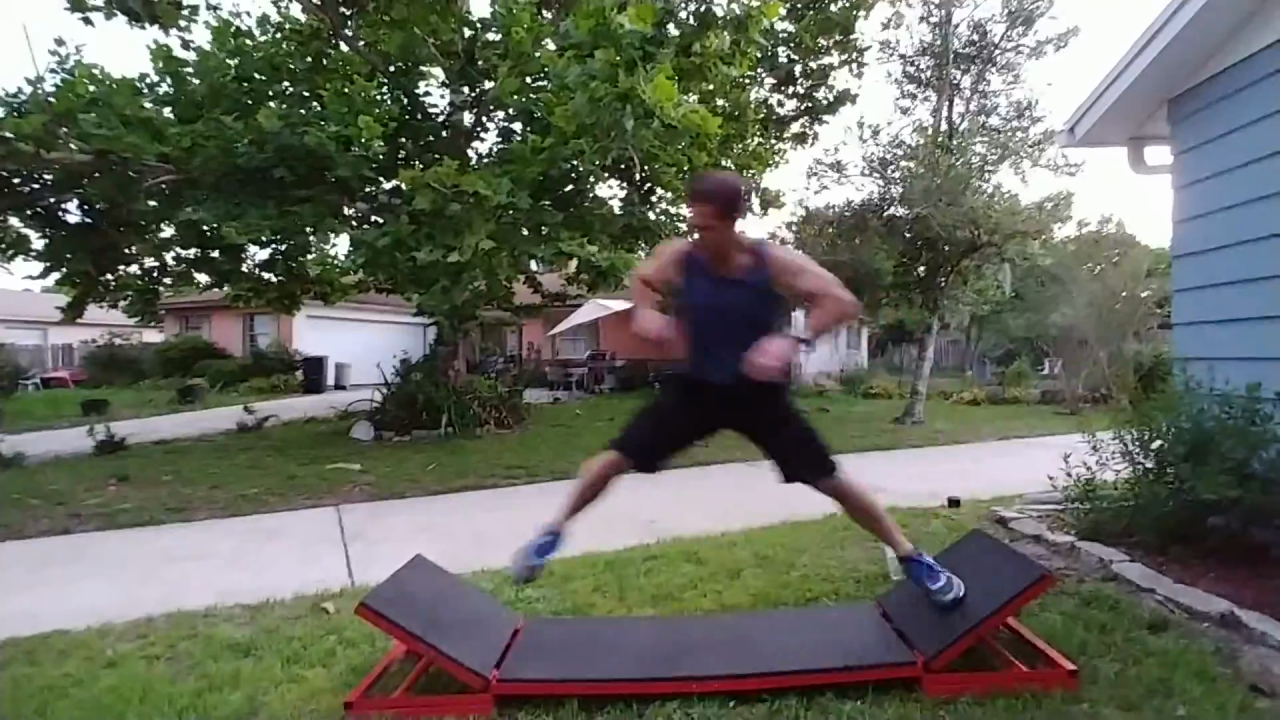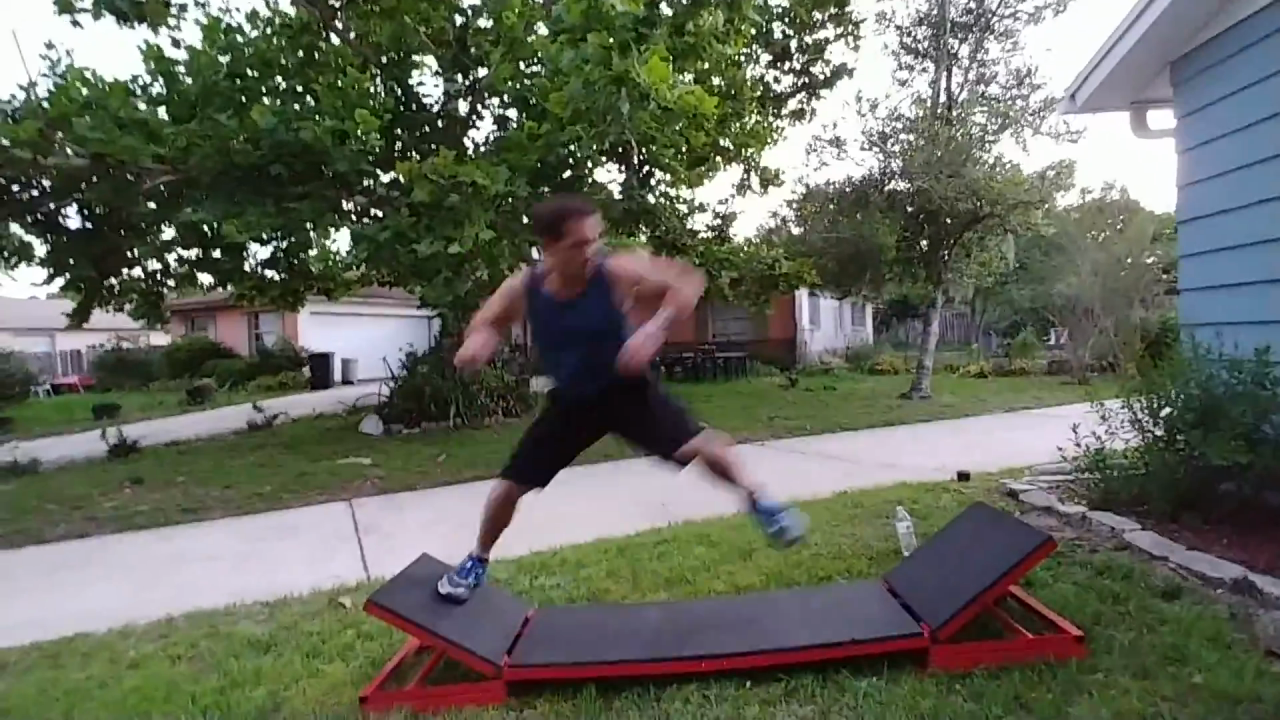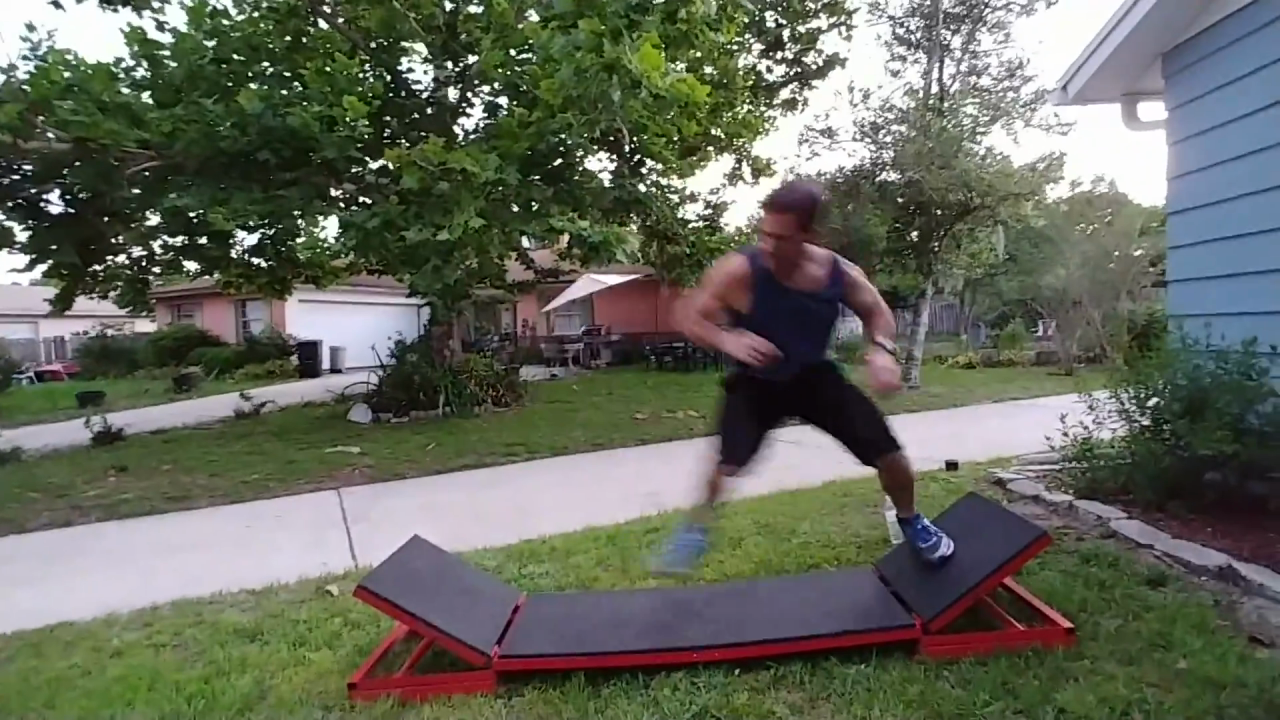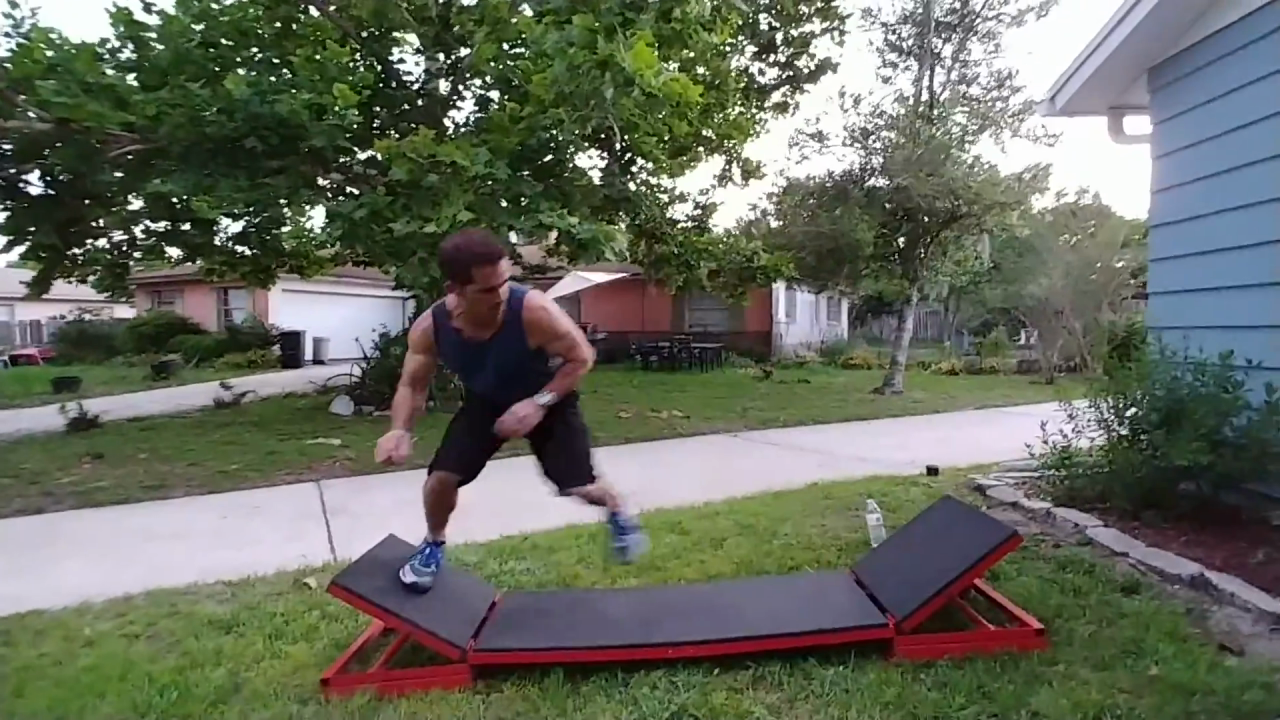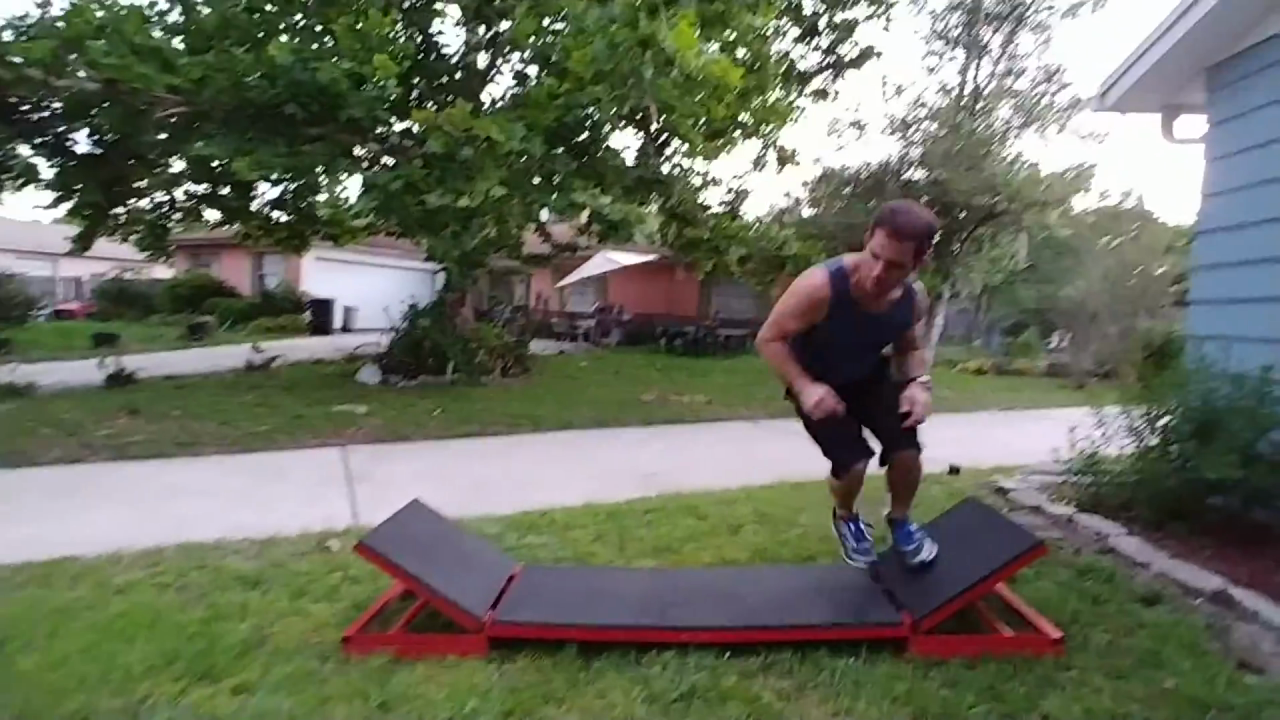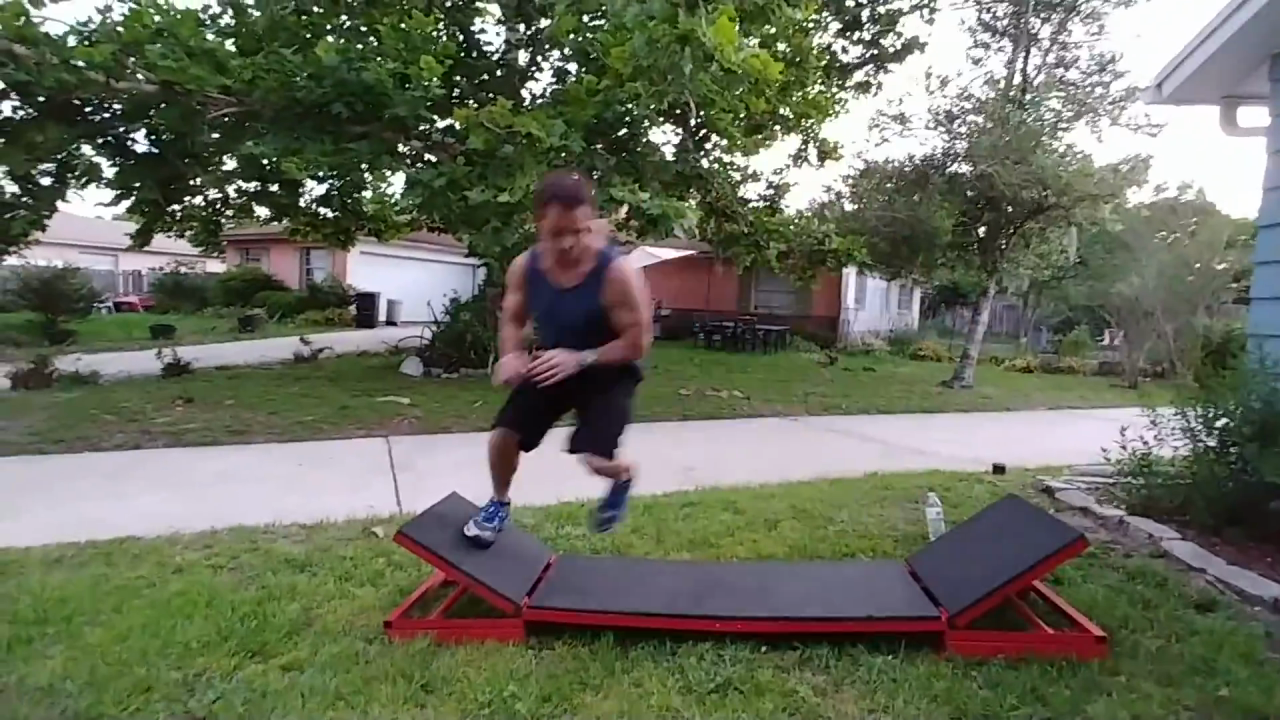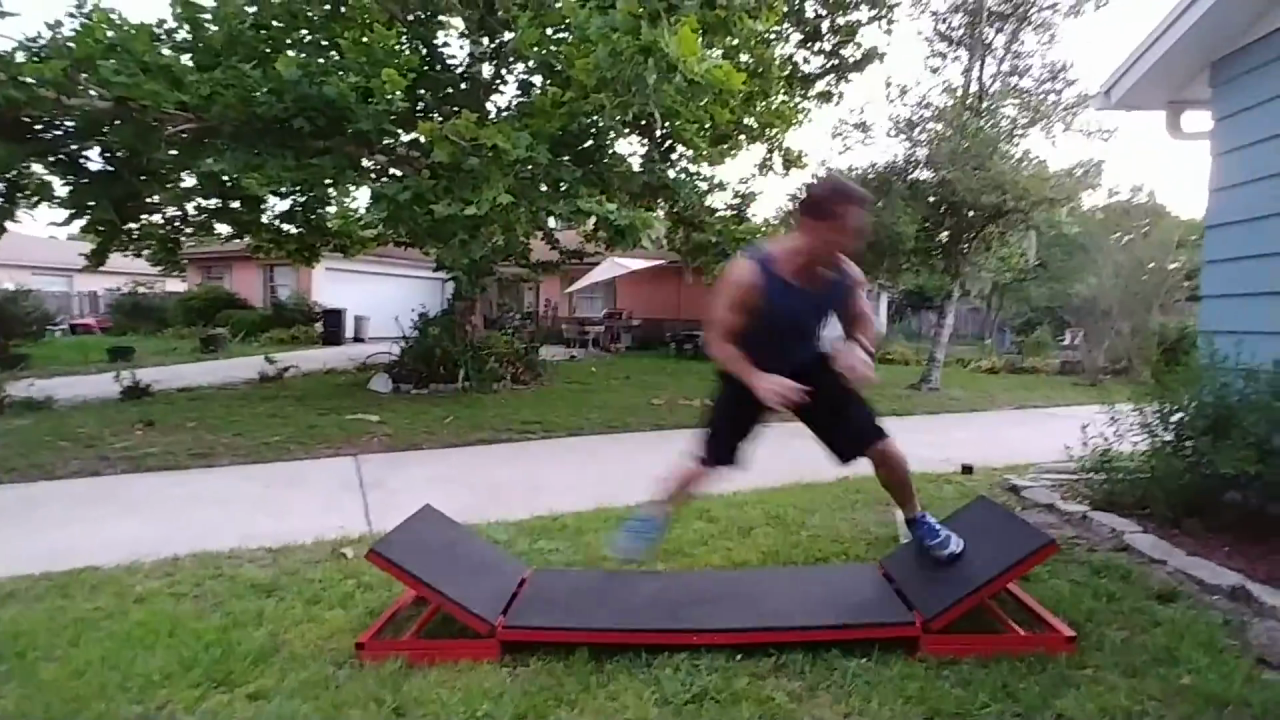
dt=0.7s
person 1, frame 1
left shoulder: (775, 263)
right shoulder: (677, 257)
left elbow: (844, 304)
right elbow: (640, 282)
left wrist: (793, 341)
right wrist: (645, 313)
left hip: (757, 391)
right hip: (697, 387)
left knee: (827, 479)
right knee: (618, 457)
left ankle: (910, 557)
right ankle: (556, 532)
person 1, frame 2
left shoulder: (617, 272)
right shoulder: (523, 288)
left elbow: (688, 281)
right elbow: (485, 321)
left wrist: (656, 326)
right wrist: (478, 341)
left hip: (629, 391)
right hip: (571, 401)
left knee: (697, 444)
right knee: (510, 483)
left ankle: (754, 500)
right ankle: (478, 559)
person 1, frame 3
left shoulder: (840, 274)
right shoulder: (740, 270)
left elbow: (877, 311)
right elbow: (689, 316)
left wrist: (883, 351)
right wrist: (729, 341)
left hip: (814, 378)
right hip: (755, 383)
left knee: (887, 452)
right knee: (732, 460)
left ankle: (911, 522)
right ankle: (697, 525)
person 1, frame 4
left shoulder: (533, 309)
right shoulder: (430, 327)
left elbow: (582, 358)
right elbow: (411, 385)
left wrist: (539, 402)
right wrist: (399, 430)
left hip: (547, 400)
right hip: (485, 405)
left knee: (580, 488)
right knee: (442, 477)
left ankle: (618, 512)
right ankle: (433, 545)
person 1, frame 5
left shoulder: (913, 299)
right shoulder: (821, 285)
left elbow: (909, 347)
right elbow: (769, 338)
left wrist: (916, 383)
right wrist: (803, 386)
left hip: (868, 378)
right hip: (815, 383)
left knee: (907, 451)
right knee: (853, 463)
left ankle: (899, 521)
right ankle: (845, 517)
person 1, frame 6
left shoulder: (617, 272)
right shoulder: (525, 268)
left elbow: (637, 344)
right elbow: (513, 320)
left wrist: (580, 359)
right wrist: (511, 356)
left hip: (607, 372)
right hip: (552, 364)
left knee: (595, 459)
right knee: (504, 435)
left ankle: (622, 480)
right ankle: (499, 502)
person 1, frame 7
left shoulder: (845, 276)
right shoulder: (749, 274)
left elbow: (862, 323)
right elbow: (717, 341)
left wrist: (860, 350)
right wrist: (757, 381)
left hip: (805, 369)
right hip: (747, 374)
left knee: (882, 449)
right knee: (710, 461)
left ankle: (916, 519)
right ankle: (656, 514)
